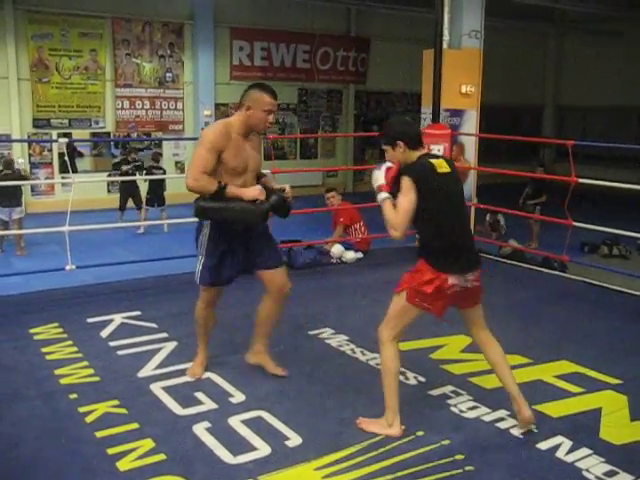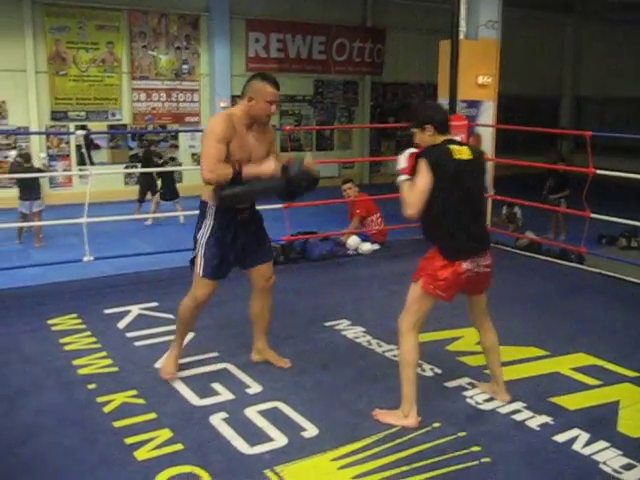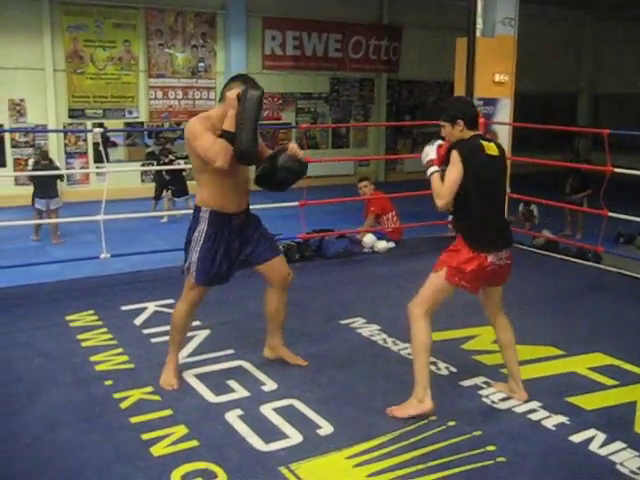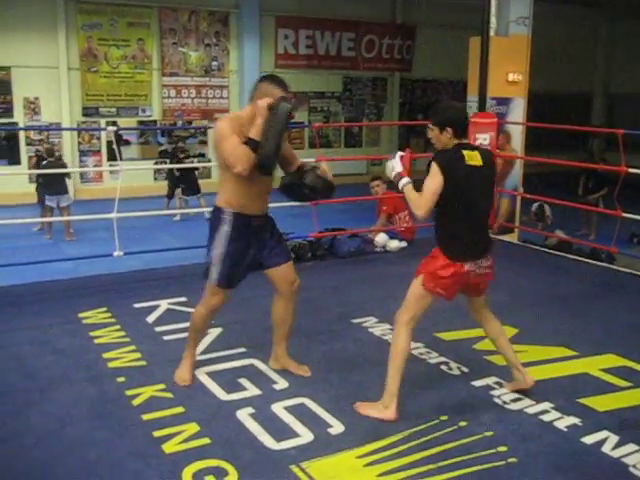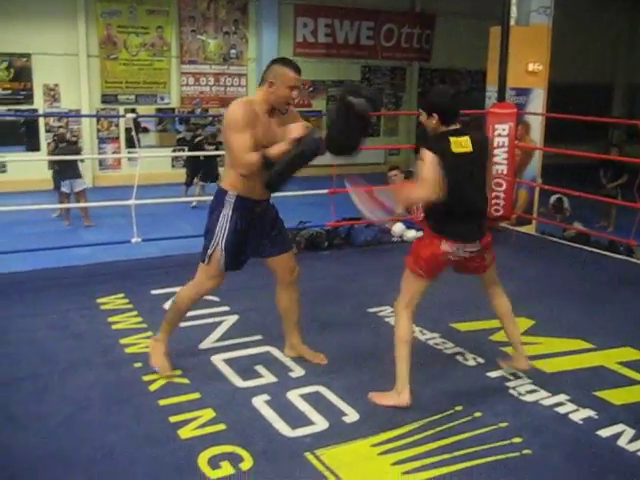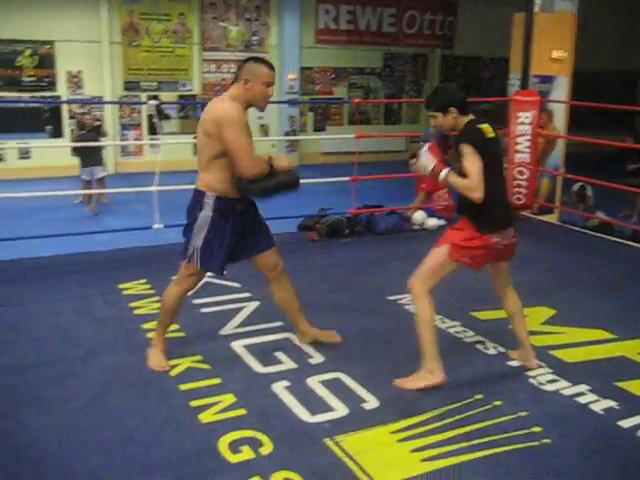
dt=0.3s
person 1, frame 1
left shoulder: (411, 174)
right shoulder: (447, 166)
left elbow: (396, 230)
left wrist: (383, 191)
left hip: (435, 271)
right hip: (468, 267)
left knee: (387, 335)
right knee: (482, 332)
left ankle: (391, 420)
right ankle: (521, 406)
person 1, frame 2
left shoulder: (430, 156)
right shoulder: (476, 155)
left elbow: (412, 210)
left wrist: (405, 173)
left hip: (448, 257)
right hip: (480, 254)
left knee: (407, 325)
right knee: (481, 318)
left ankle: (407, 411)
right ankle: (499, 386)
person 1, frame 3
left shoulder: (461, 149)
right shoulder: (497, 151)
left elbow: (443, 201)
left wrist: (432, 165)
left hip: (471, 249)
right hip: (500, 248)
left knee: (418, 309)
right knee: (496, 313)
left ankle: (421, 397)
right ankle: (516, 385)
person 1, frame 4
left shoulder: (444, 162)
right shoulder: (486, 157)
left elbow: (421, 211)
left wrist: (400, 176)
left hip: (450, 258)
right hip: (479, 256)
left knee: (404, 321)
right knee: (482, 313)
left ankle: (387, 404)
right ankle: (520, 375)
person 1, frame 5
left shoulder: (432, 146)
right shoulder: (480, 141)
left elbow: (427, 191)
left wrist: (392, 195)
left hip: (440, 239)
right hip: (476, 237)
left knee: (404, 307)
right knee: (493, 289)
left ankle: (401, 390)
right ankle: (519, 355)
person 1, frame 6
left shoulder: (469, 139)
right shoulder: (484, 130)
left elbow: (476, 192)
left wrist: (439, 170)
right wrist: (442, 167)
left hip: (476, 228)
right hip: (500, 227)
left knee: (418, 285)
right knee: (503, 286)
left ankle: (432, 369)
right ankle: (527, 352)
person 2, frame 1
left shoulder: (256, 139)
right shoulder: (217, 134)
right elbow: (194, 181)
left wrist: (272, 186)
right wrist: (241, 192)
left hip: (252, 223)
right hip: (219, 225)
left knee: (281, 287)
right knee: (209, 297)
left ankle: (258, 350)
right ankle: (201, 354)
person 2, frame 2
left shoulder: (264, 129)
right shoulder: (221, 123)
left elbow: (273, 167)
right elbow: (210, 174)
right wrist: (256, 170)
left hip: (248, 214)
right hip: (218, 215)
left knee: (265, 282)
right knee: (202, 292)
left ankle: (260, 348)
right ankle: (175, 349)
person 2, frame 3
left shoulder: (245, 125)
right shoulder: (199, 125)
left elbow: (265, 159)
right elbow: (221, 160)
left wrist: (287, 152)
right wrist: (232, 114)
left hip: (244, 218)
right hip: (211, 221)
left knee: (282, 276)
right knee: (192, 295)
left ankle: (274, 344)
right ankle: (171, 361)
person 2, frame 4
left shoulder: (273, 131)
right shoulder: (227, 126)
left elbow: (289, 164)
right elbow: (241, 167)
left wrist: (313, 169)
right wrist: (259, 121)
left hip: (261, 221)
right hip: (231, 222)
left knee: (288, 285)
right knee: (214, 298)
left ankle: (279, 355)
right ankle: (187, 359)
person 2, frame 5
left shoulder: (284, 115)
right shoulder: (241, 111)
right elbow: (245, 166)
right wrist: (286, 143)
left hip: (262, 206)
right hip: (233, 204)
left knee: (289, 273)
right knee: (206, 282)
left ankle: (294, 343)
right ankle: (160, 341)
person 2, frame 6
left shoulder: (234, 109)
right shoulder: (227, 110)
right elbow: (248, 169)
left wrist: (270, 166)
right wrist: (278, 166)
left hip: (239, 204)
right hip: (213, 206)
left knee: (274, 268)
right knee: (188, 279)
left ankle: (303, 329)
right ankle: (159, 342)
